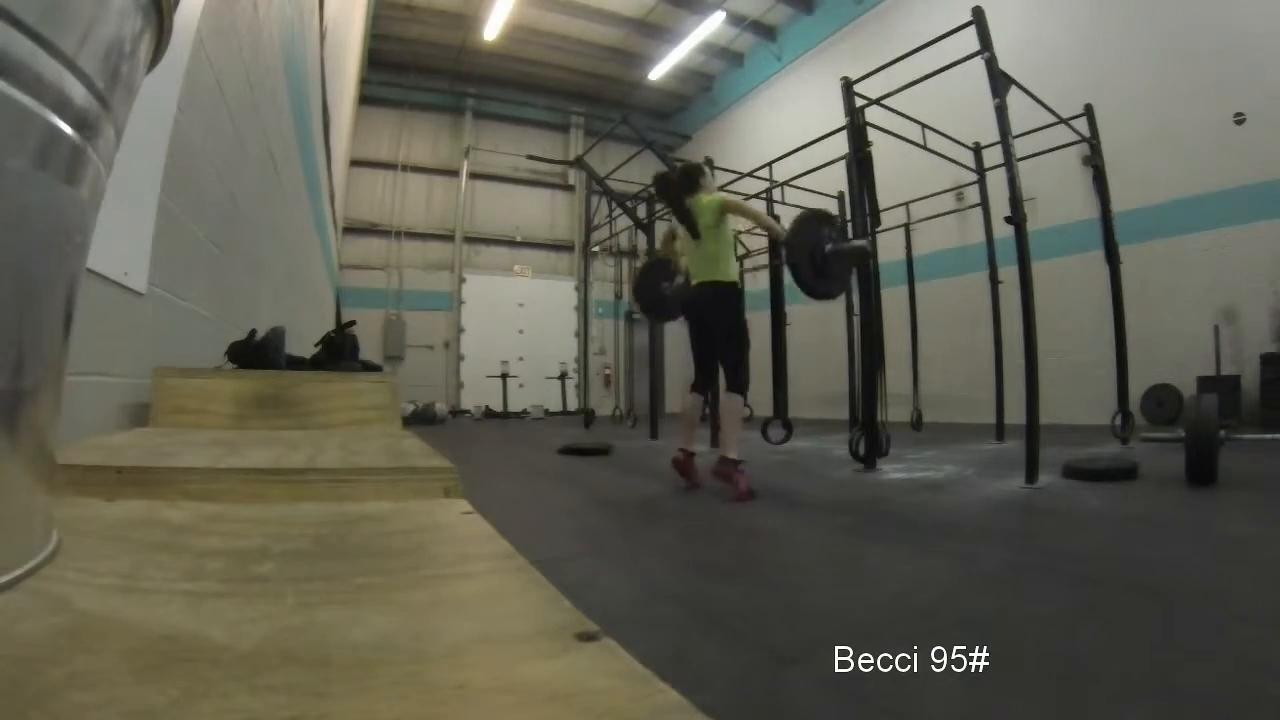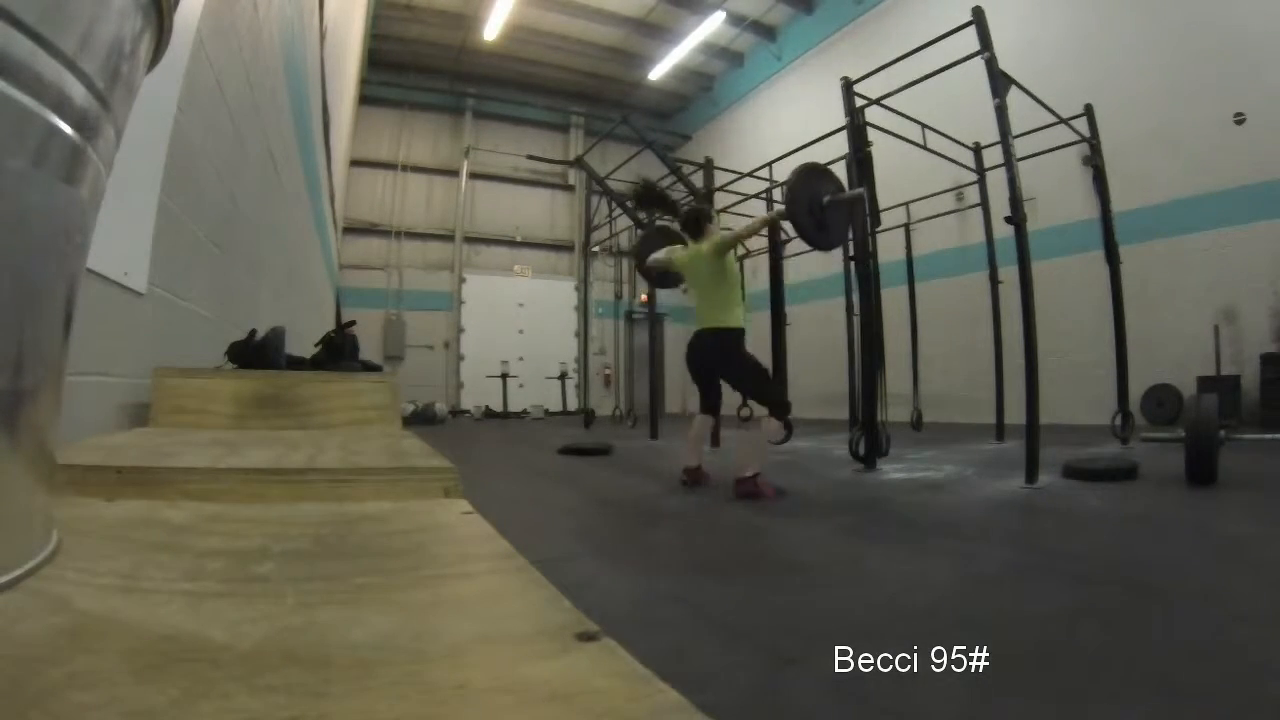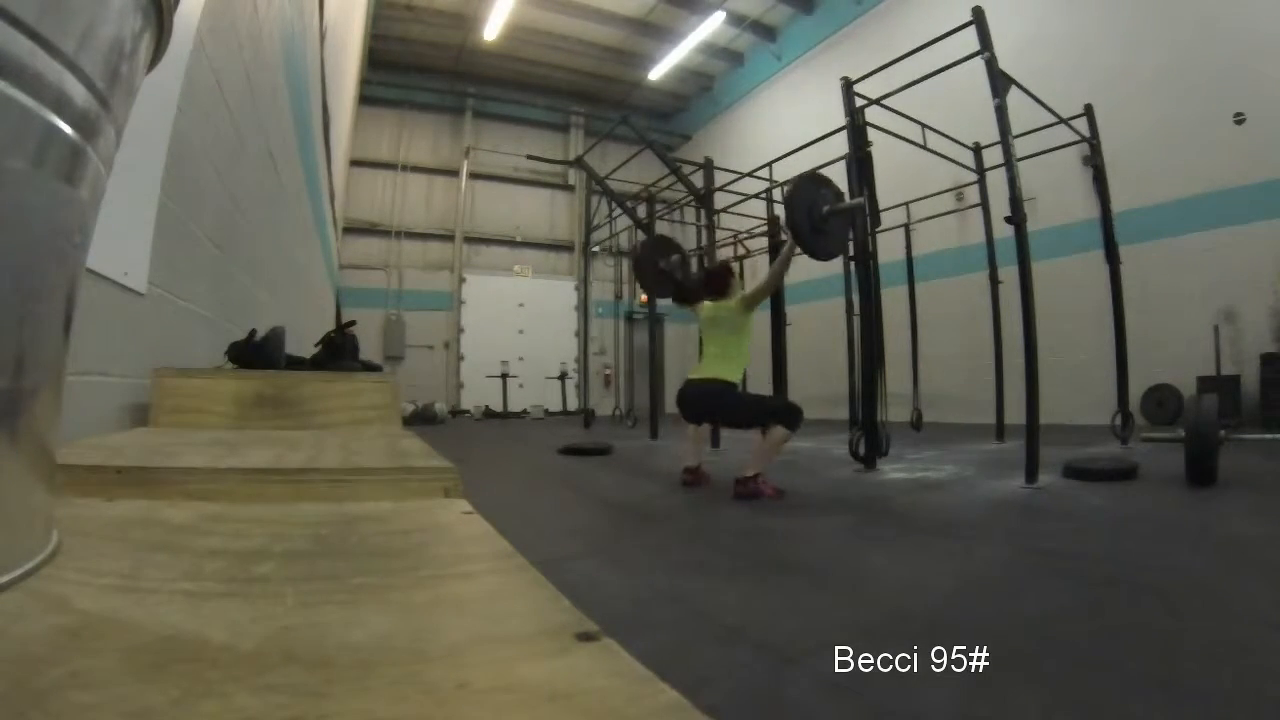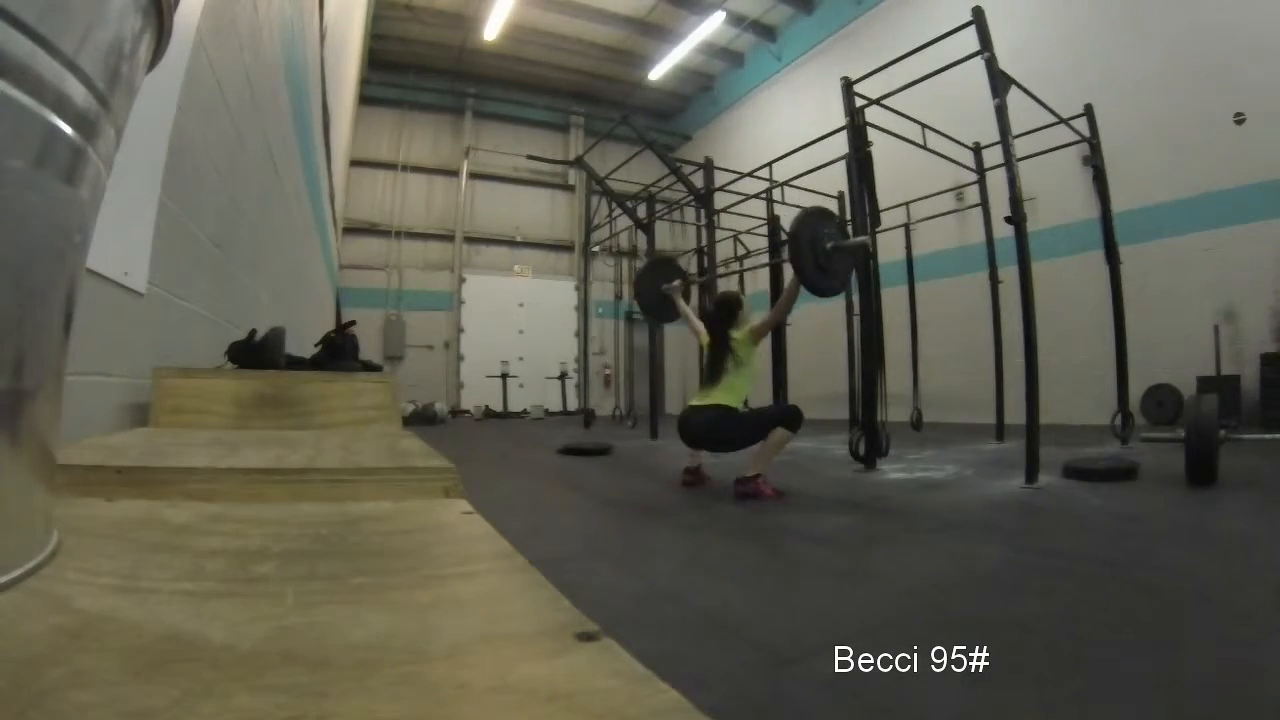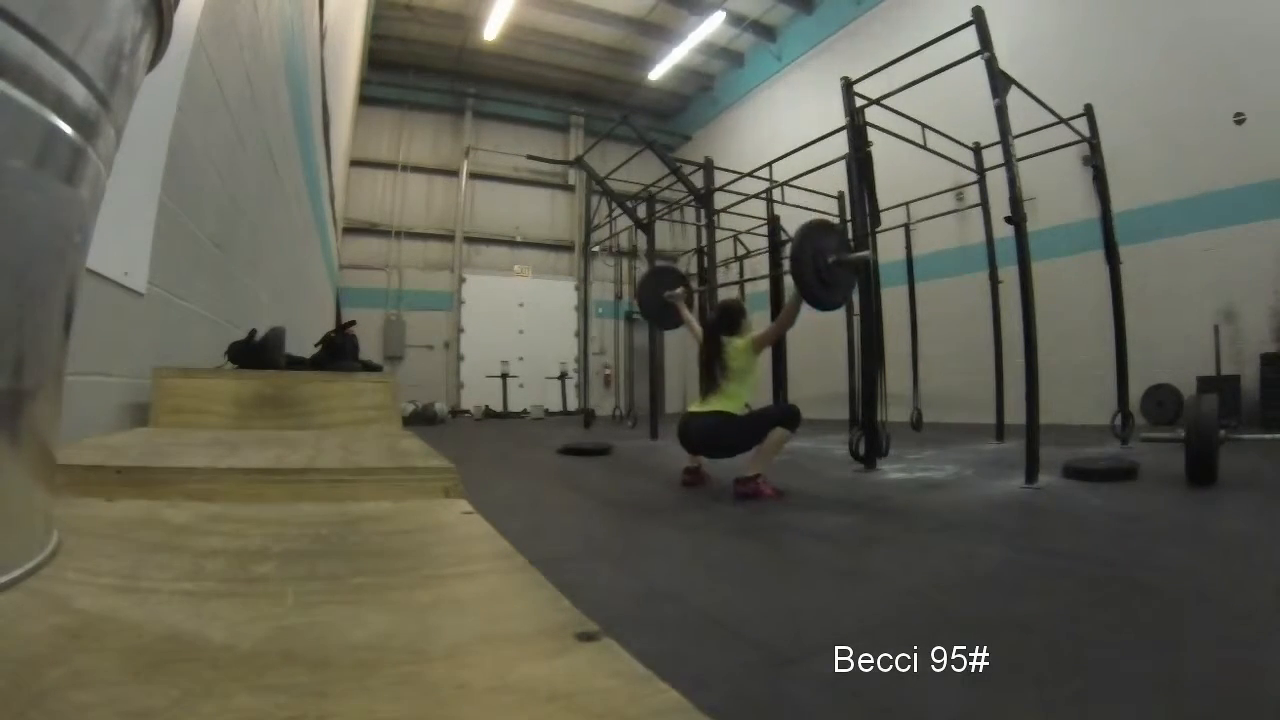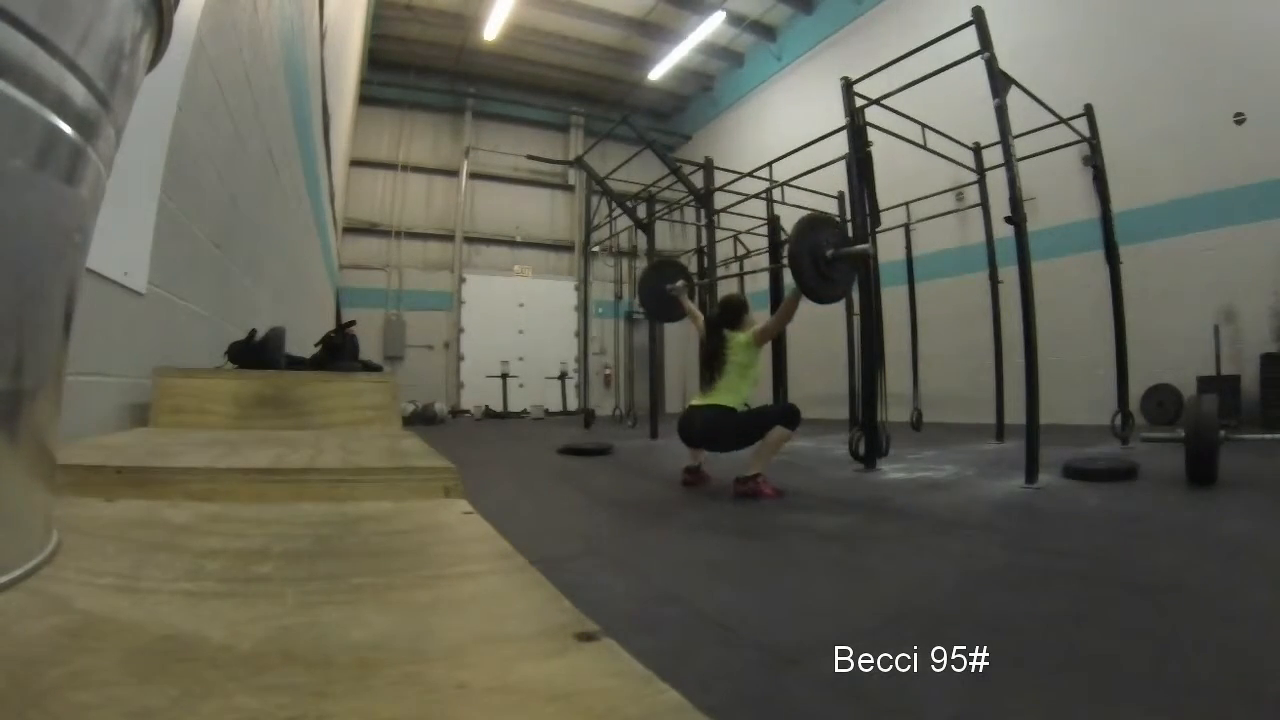
dt=0.2s
person 1, frame 1
left shoulder: (681, 212)
right shoulder: (713, 202)
left elbow: (668, 245)
right elbow: (755, 214)
right wrist: (787, 237)
left hip: (697, 299)
right hip: (720, 298)
left knee: (703, 379)
right knee: (736, 379)
left ankle: (684, 453)
right ankle: (730, 462)
person 1, frame 2
left shoulder: (683, 255)
right shoulder: (714, 248)
left elbow: (652, 260)
right elbow: (748, 228)
left wrist: (674, 257)
right wrist: (782, 214)
left hip: (698, 346)
right hip: (725, 343)
left knee: (710, 403)
right knee: (779, 404)
left ankle: (692, 468)
right ankle: (748, 477)
person 1, frame 3
left shoulder: (705, 308)
right shoulder: (739, 306)
right elbow: (772, 279)
right wrist: (792, 242)
left hip: (688, 397)
right hip: (717, 395)
right knee: (790, 414)
left ankle: (692, 468)
right ankle: (750, 479)
person 1, frame 4
left shoulder: (709, 338)
right shoulder: (745, 338)
left elbow: (690, 316)
right elbow: (780, 312)
left wrist: (677, 295)
right wrist: (797, 275)
left hip: (688, 425)
right hip: (717, 426)
right knee: (791, 415)
left ankle: (692, 469)
right ankle: (750, 480)
person 1, frame 5
left shoulder: (711, 343)
right shoulder: (747, 347)
left elbow: (692, 323)
right elbow: (783, 323)
left wrist: (680, 302)
left hip: (687, 432)
right hip: (717, 433)
right knee: (789, 415)
left ankle: (693, 469)
right ankle: (751, 480)
person 1, frame 6
left shoulder: (714, 338)
right shoulder: (748, 341)
left elbow: (696, 316)
right elbow: (782, 317)
left wrist: (683, 295)
left hip: (687, 426)
right hip: (717, 426)
right knee: (788, 414)
left ankle: (693, 469)
right ankle: (751, 479)
